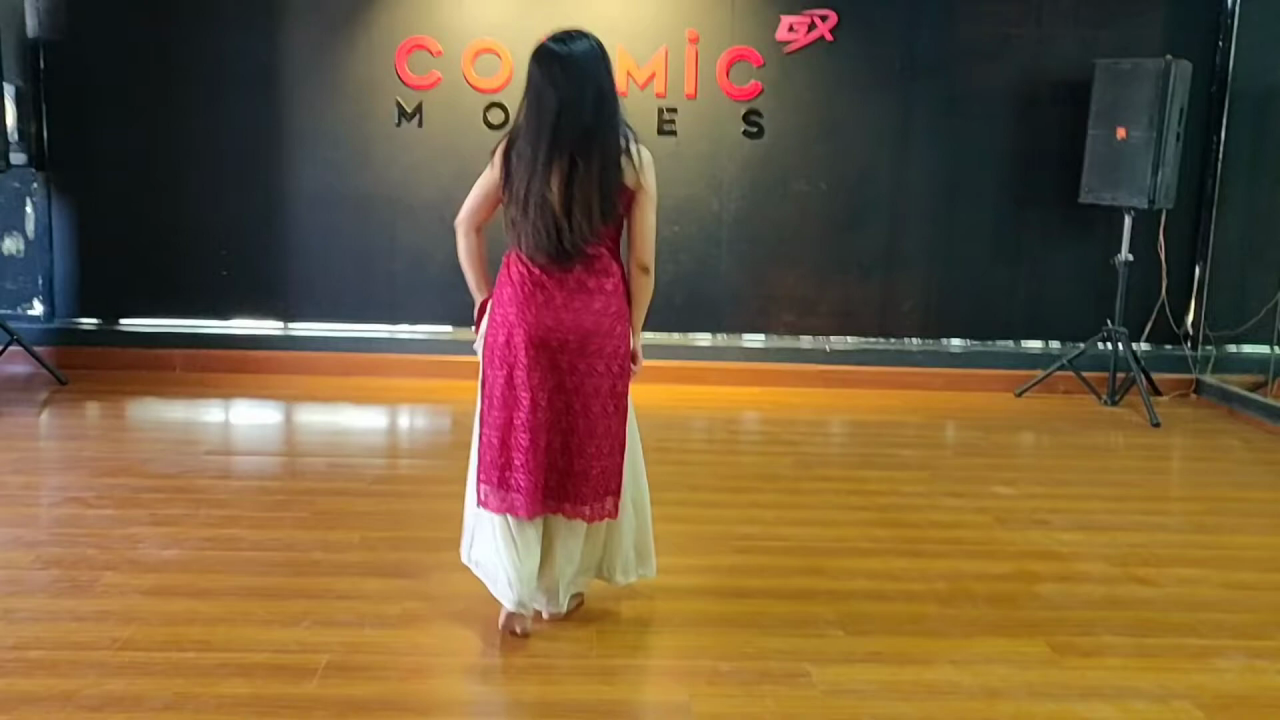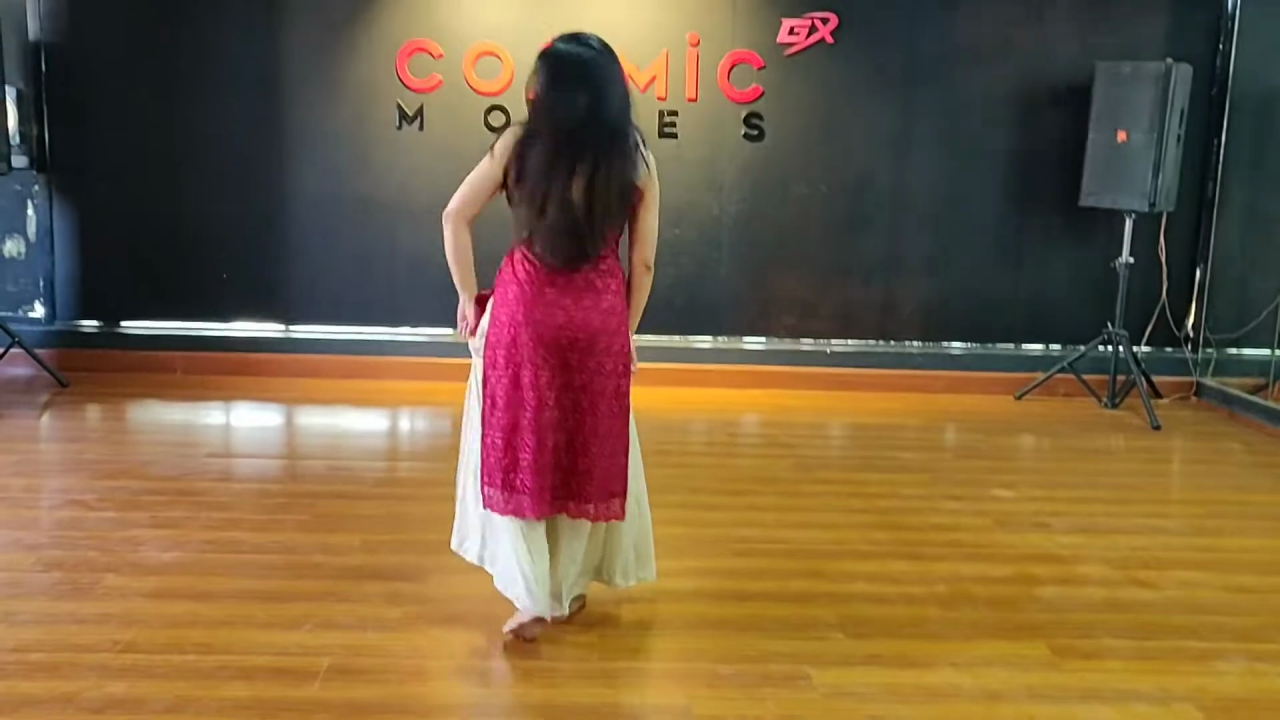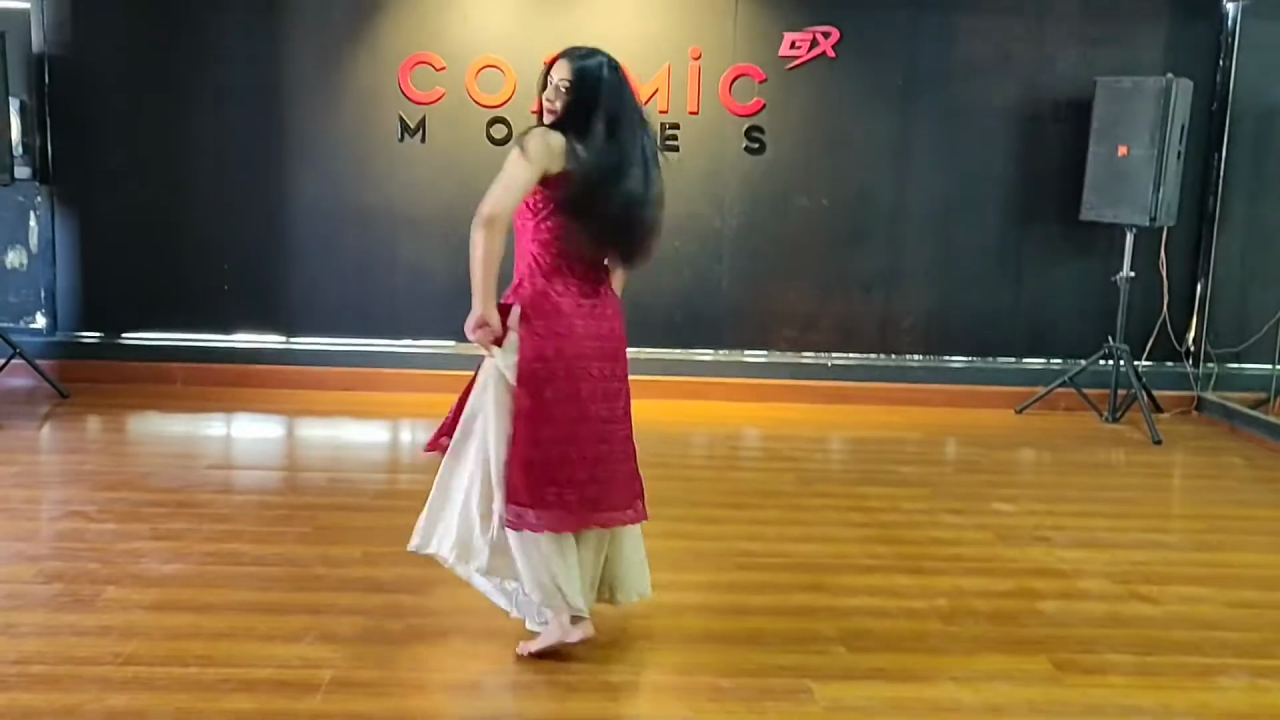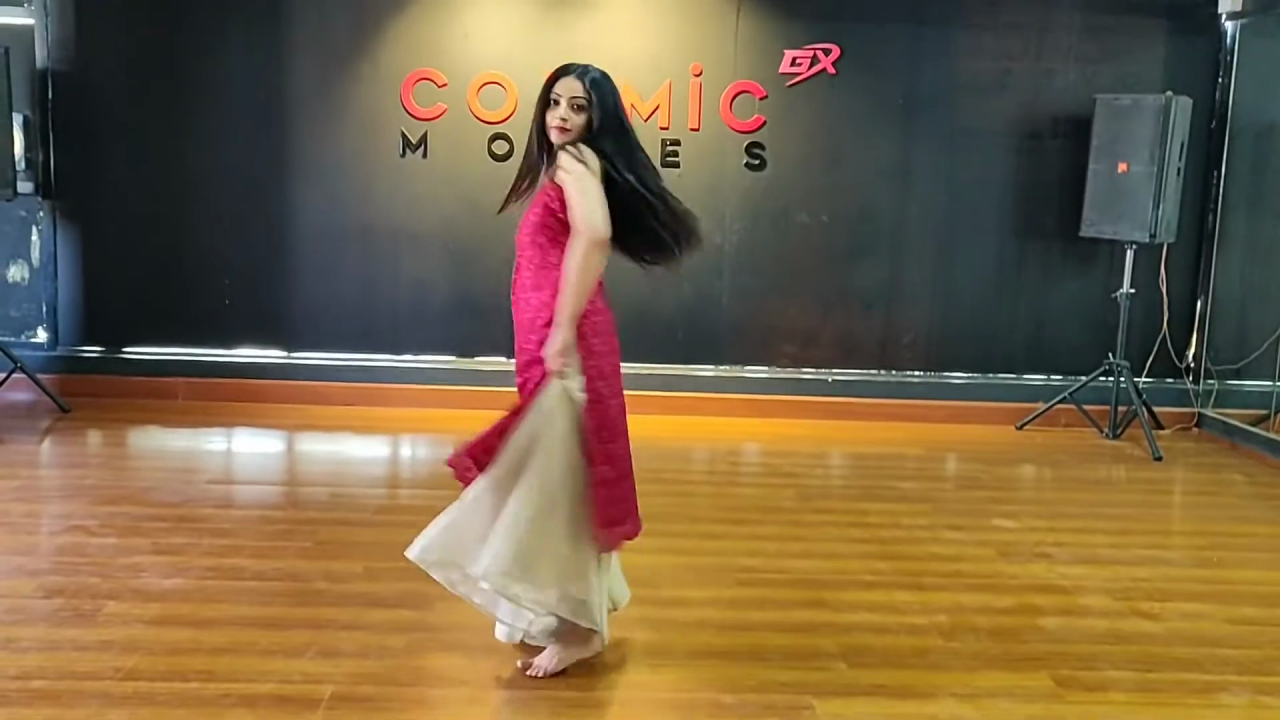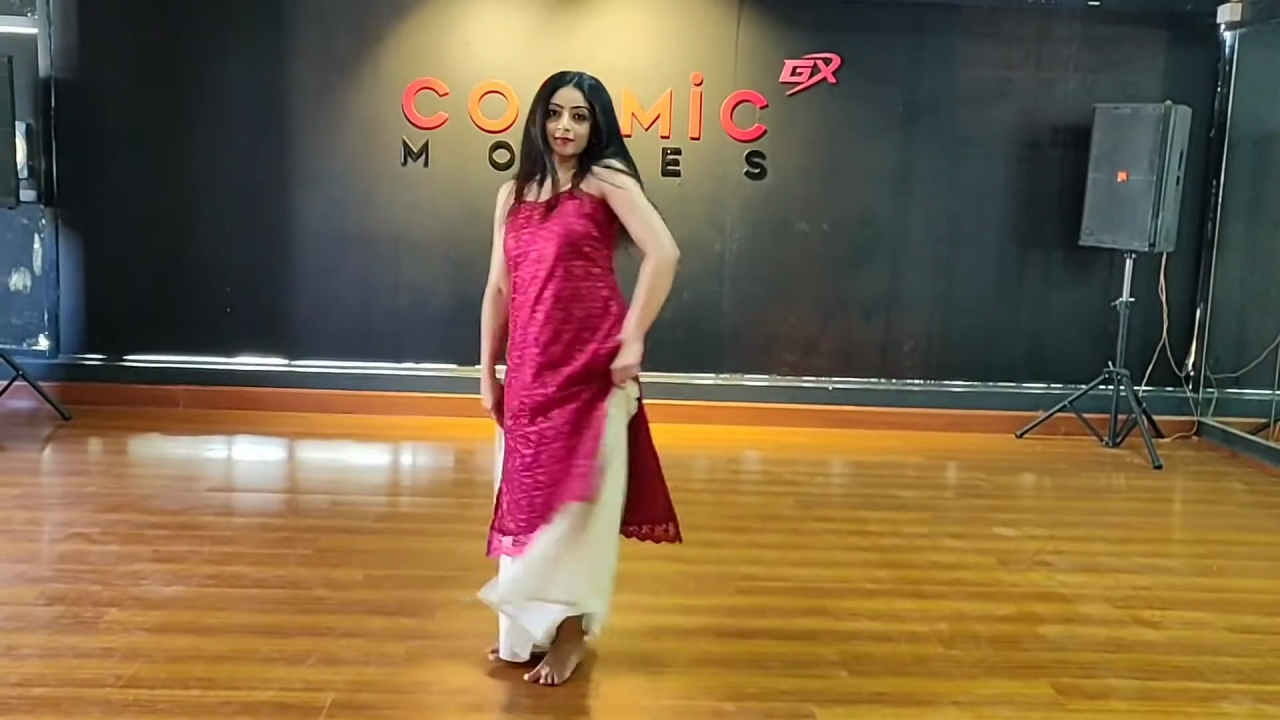
dt=0.2s
person 1, frame 1
left shoulder: (517, 147)
right shoulder: (631, 156)
left elbow: (466, 226)
right elbow: (642, 261)
left wrist: (484, 300)
right wrist: (633, 330)
left hip: (522, 317)
right hip: (597, 324)
left knee: (517, 453)
right knee: (586, 455)
left ankle: (518, 594)
right ankle: (560, 589)
person 1, frame 2
left shoulder: (522, 142)
right shoulder: (635, 158)
left elbow: (455, 217)
right elbow: (644, 260)
left wrist: (469, 298)
right wrist: (627, 329)
left hip: (526, 314)
right hip: (599, 321)
left knee: (520, 455)
right knee: (588, 457)
left ankle: (530, 597)
right ankle: (565, 590)
person 1, frame 3
left shoulder: (544, 146)
right shoulder: (625, 166)
left elbow: (490, 219)
left wrist: (483, 303)
left hip: (544, 325)
right hip: (600, 329)
left knee: (529, 467)
right knee: (586, 469)
left ankle: (563, 611)
right ankle: (572, 598)
person 1, frame 4
left shoulder: (575, 161)
right shoulder: (546, 171)
left elbow: (593, 236)
left wrist: (561, 332)
right wrist: (555, 336)
left hip: (568, 347)
right hip: (566, 346)
left knee: (551, 486)
right knee: (567, 485)
left ankle: (579, 625)
right ankle: (564, 615)
person 1, frame 5
left shoulder: (607, 177)
right shoulder: (513, 193)
left elbow: (664, 251)
right elbow: (499, 287)
left wrist: (633, 338)
right wrist: (488, 367)
left hip: (594, 360)
right hip: (533, 367)
left knee: (580, 493)
right knee: (533, 493)
left ankle: (568, 627)
right ankle: (533, 628)
